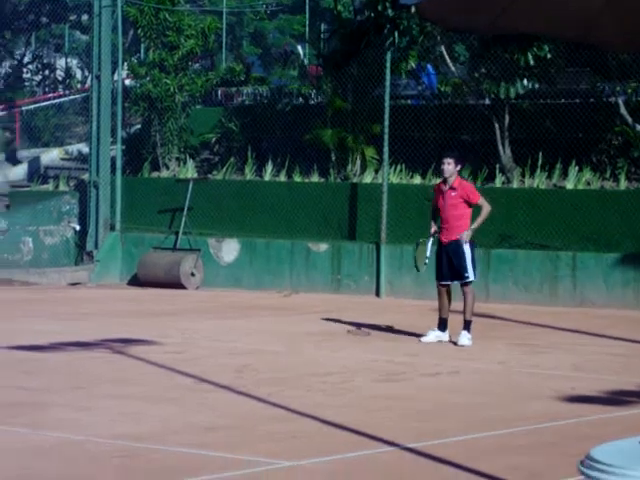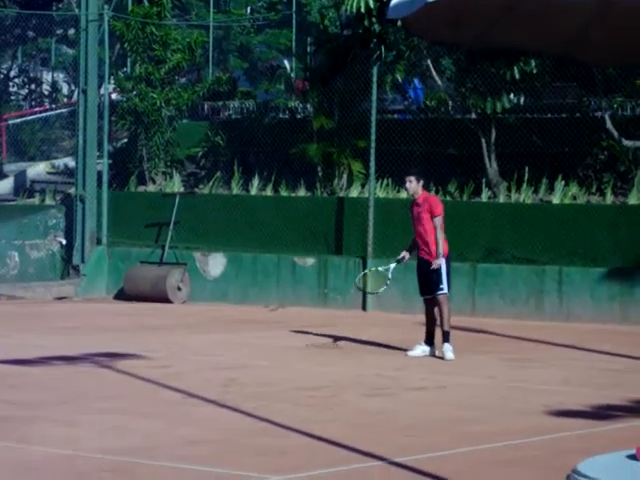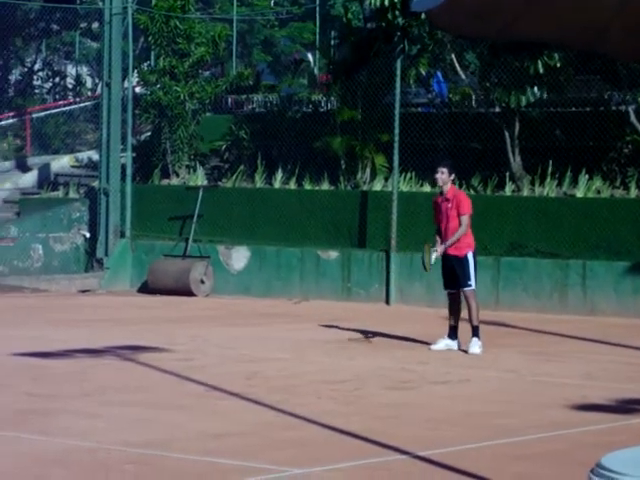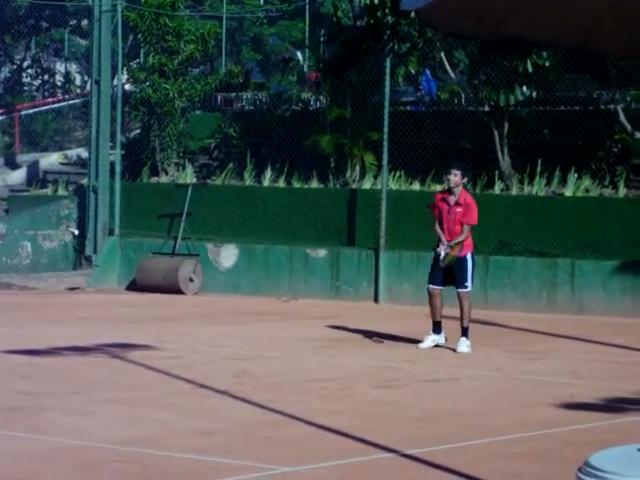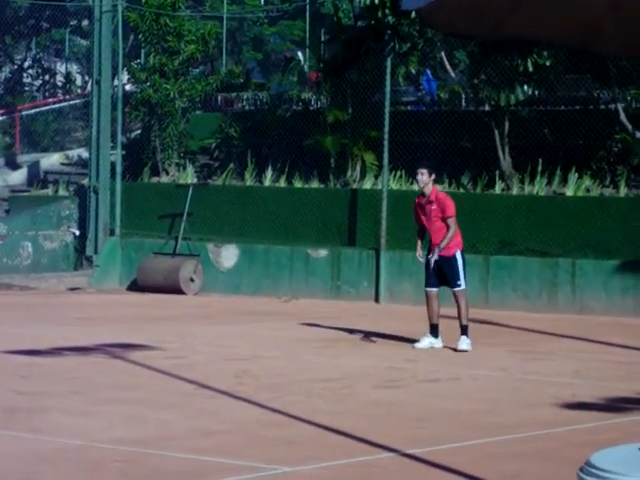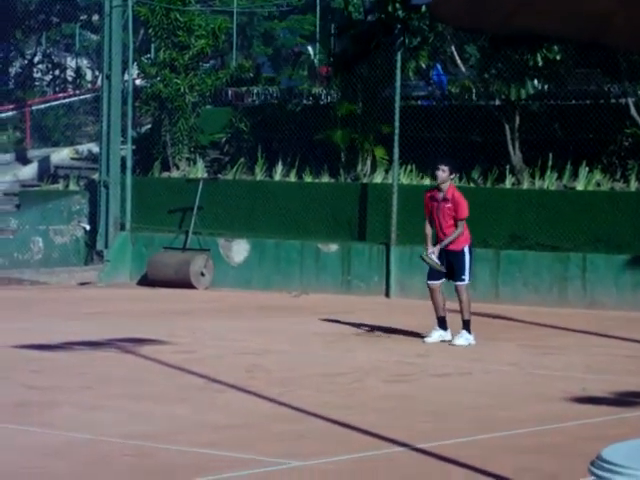
dt=0.7s
person 1, frame 1
left shoulder: (465, 187)
right shoulder: (438, 188)
left elbow: (486, 207)
left wrist: (471, 229)
right wrist: (433, 223)
left hip: (460, 242)
right hip: (443, 242)
left knee: (466, 286)
right knee: (442, 287)
left ankle: (466, 332)
right ankle: (442, 330)
person 1, frame 2
left shoulder: (432, 201)
right shoulder: (413, 206)
left elbow: (439, 230)
left wrist: (438, 256)
right wrist: (408, 251)
left hip: (437, 258)
right hip: (423, 259)
left knee: (441, 297)
right knee: (428, 301)
left ankle: (447, 344)
right ankle: (428, 344)
person 1, frame 3
left shoulder: (461, 197)
right shoulder: (437, 200)
left elbow: (464, 227)
left wrist: (444, 245)
right wrist: (438, 243)
left hip: (463, 251)
right hip: (447, 253)
left knee: (468, 293)
right knee: (452, 295)
left ankle: (475, 338)
right ankle: (452, 338)
person 1, frame 4
left shoulder: (469, 203)
right shoulder: (439, 197)
left elbow: (465, 233)
right elbow: (436, 224)
left wrist: (450, 245)
right wrist: (443, 241)
left hip: (462, 253)
right hip: (443, 250)
left knee: (463, 294)
right knee: (433, 290)
left ankle: (465, 338)
right ankle: (437, 333)
person 1, frame 5
left shoulder: (443, 199)
right shoulder: (418, 202)
left elbow: (453, 228)
left wrist: (439, 249)
right wrist: (419, 247)
left hip: (451, 251)
right hip: (433, 253)
left knee: (458, 292)
right knee: (430, 292)
left ankle: (465, 337)
right ankle: (434, 336)
person 1, frame 6
left shoulder: (458, 199)
right shoulder: (430, 196)
left elbow: (461, 229)
left wrist: (440, 246)
right wrist: (429, 244)
left hip: (459, 246)
right hip: (439, 246)
left knee: (460, 287)
right knee: (433, 284)
left ankle: (467, 332)
right ankle: (442, 329)
